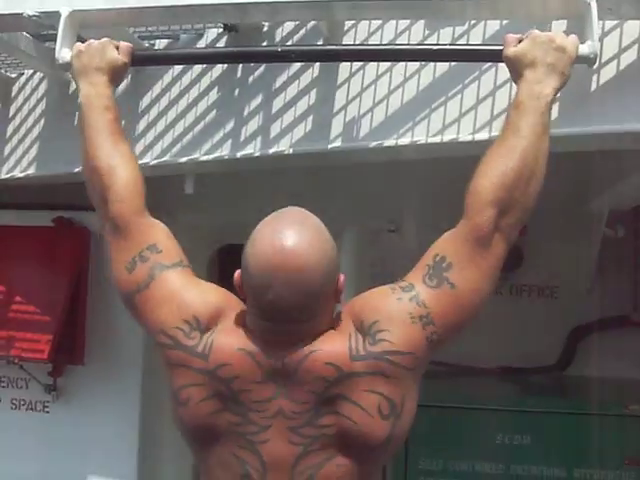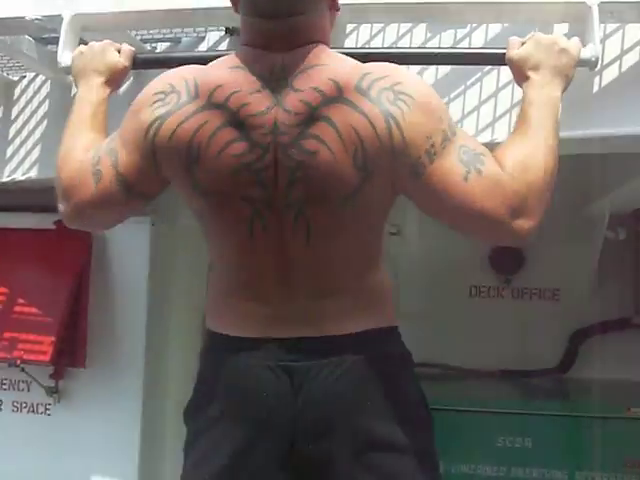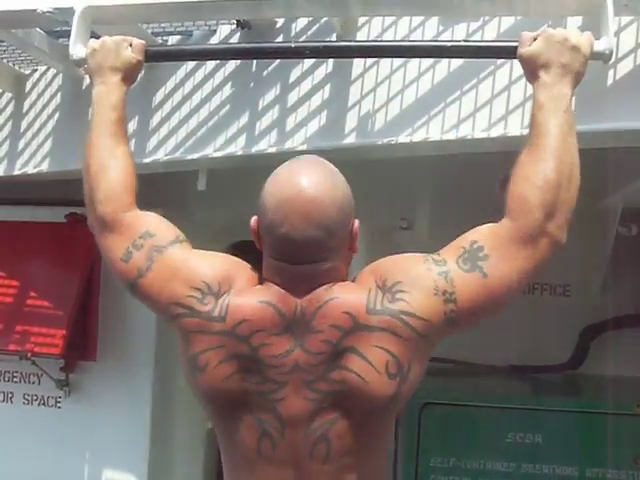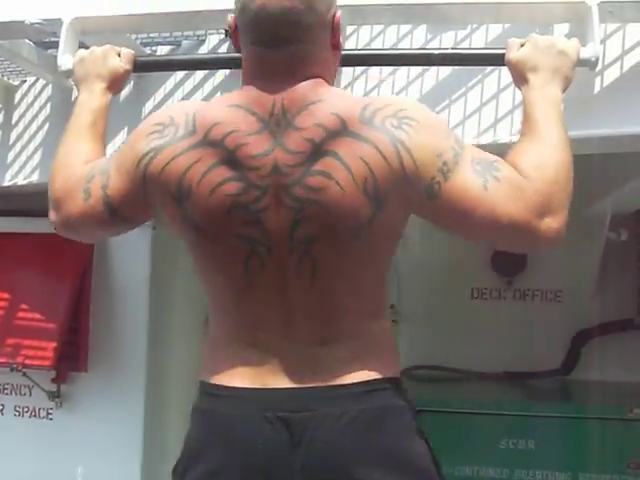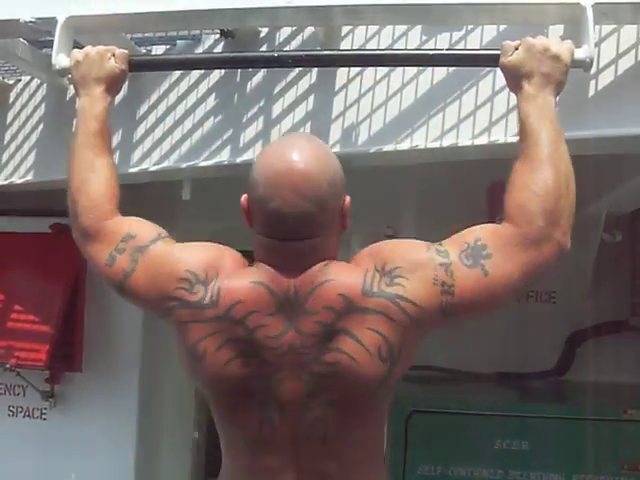
dt=0.7s
person 1, frame 1
left shoulder: (198, 345)
right shoulder: (382, 352)
left elbow: (121, 211)
right elbow: (491, 218)
left wrist: (96, 83)
right wrist: (537, 84)
person 1, frame 2
left shoulder: (175, 102)
right shoulder: (388, 99)
left elbow: (77, 197)
right elbow: (517, 209)
left wrist: (93, 83)
right wrist: (544, 82)
left hip: (237, 377)
right hip: (357, 376)
person 1, frame 3
left shoulder: (212, 308)
right shoulder: (397, 311)
left elbow: (110, 215)
right elbow: (539, 225)
left wrist: (109, 82)
right wrist: (554, 83)
person 1, frame 4
left shoulder: (177, 132)
right shoulder: (390, 127)
left elbow: (68, 205)
right elbow: (542, 212)
left wrist: (94, 90)
right wrist: (543, 84)
right hip: (362, 434)
person 1, frame 5
left shoulder: (203, 295)
right shoulder: (389, 296)
left elbow: (93, 226)
right elbow: (543, 233)
left wrist: (94, 95)
right wrist: (537, 92)
